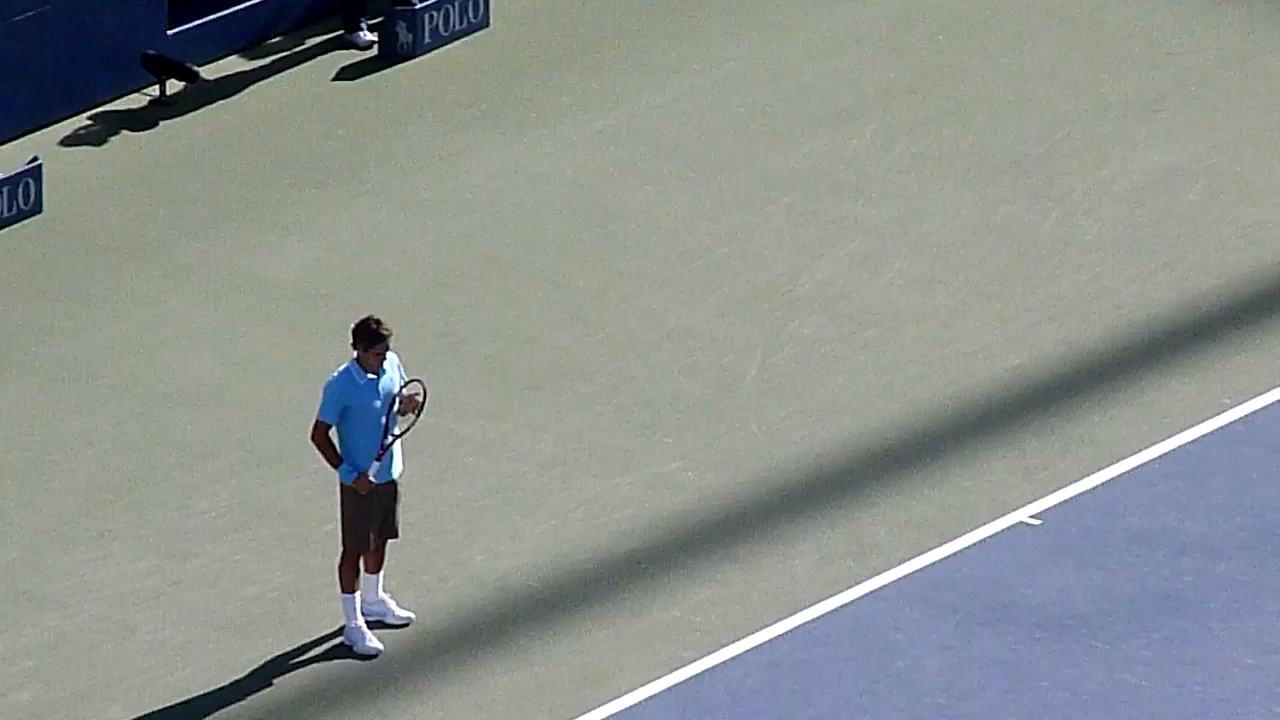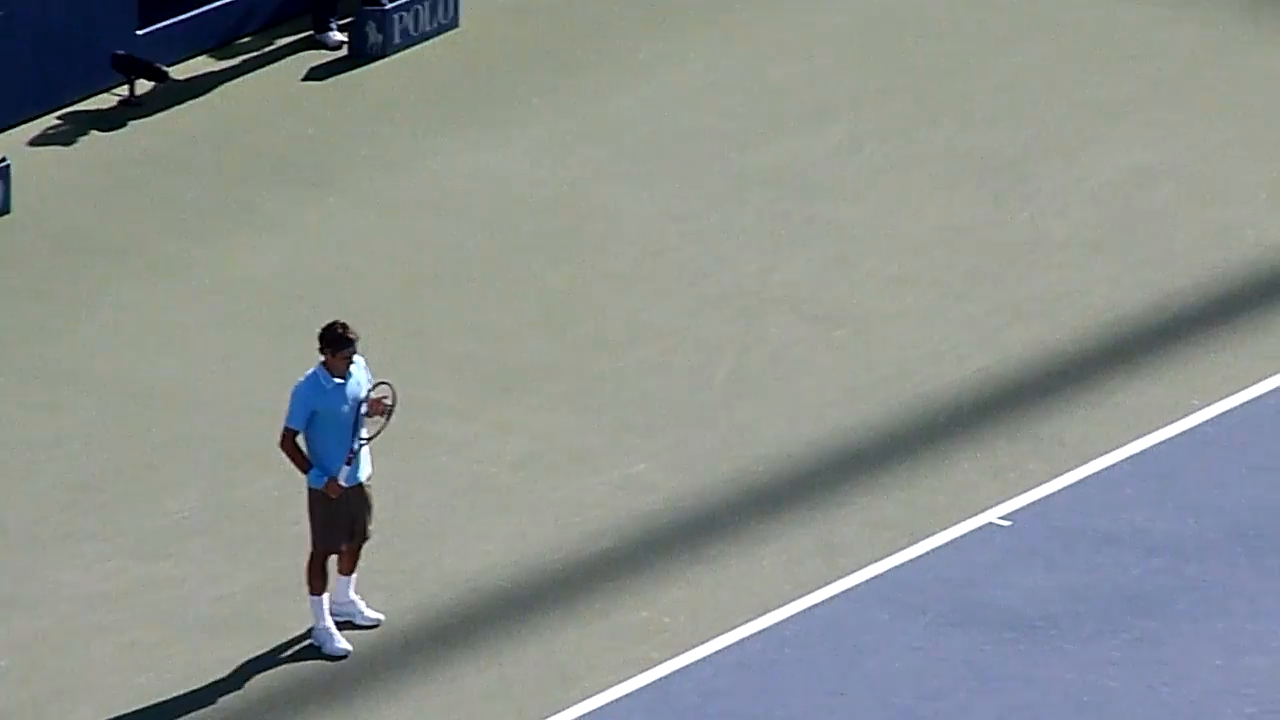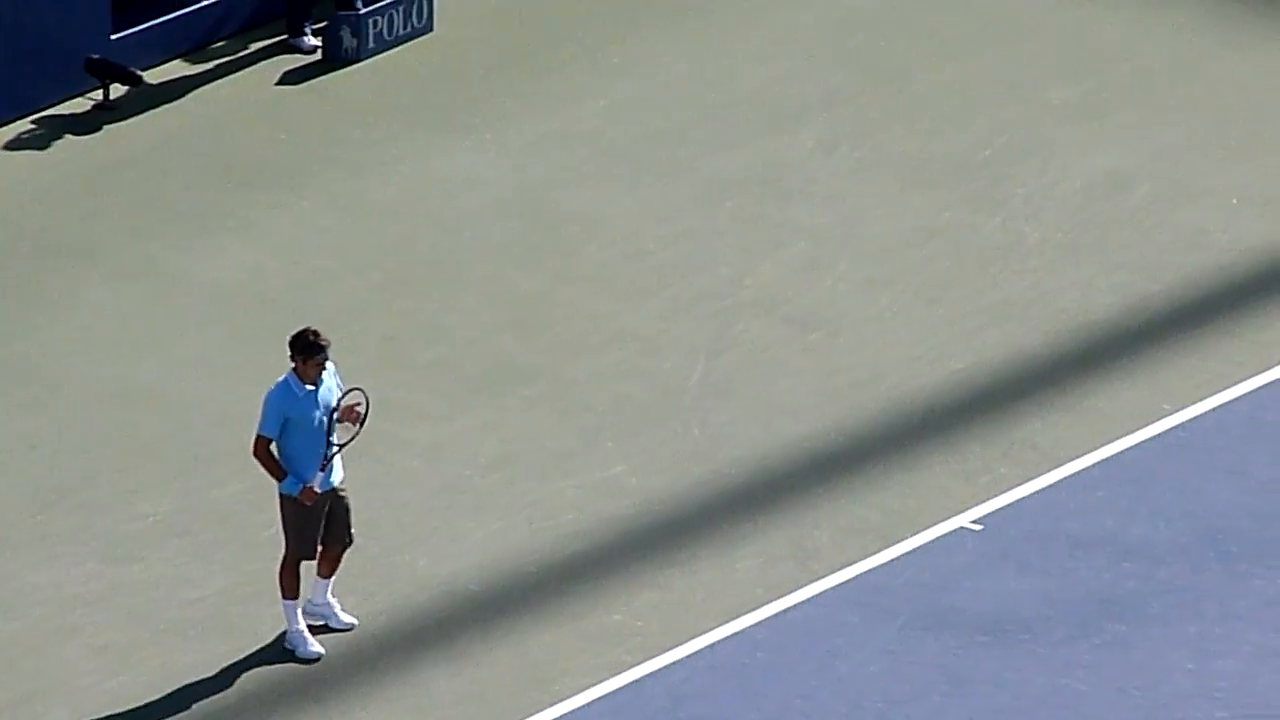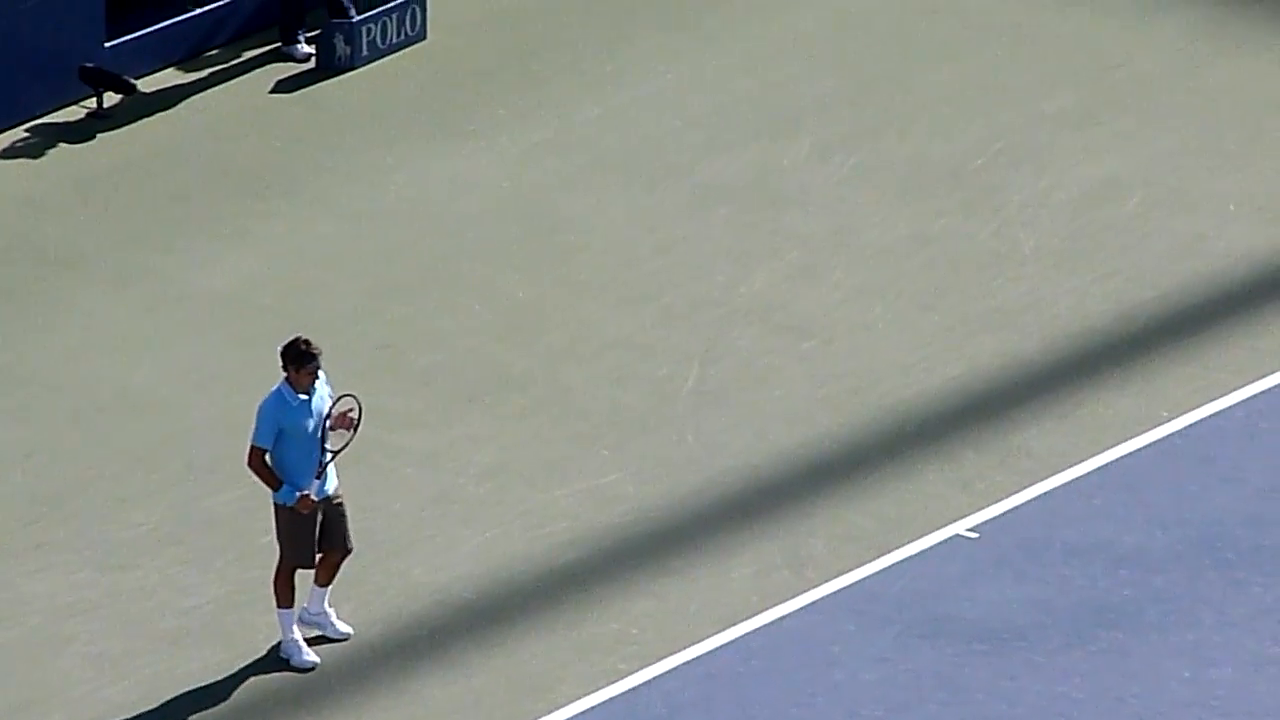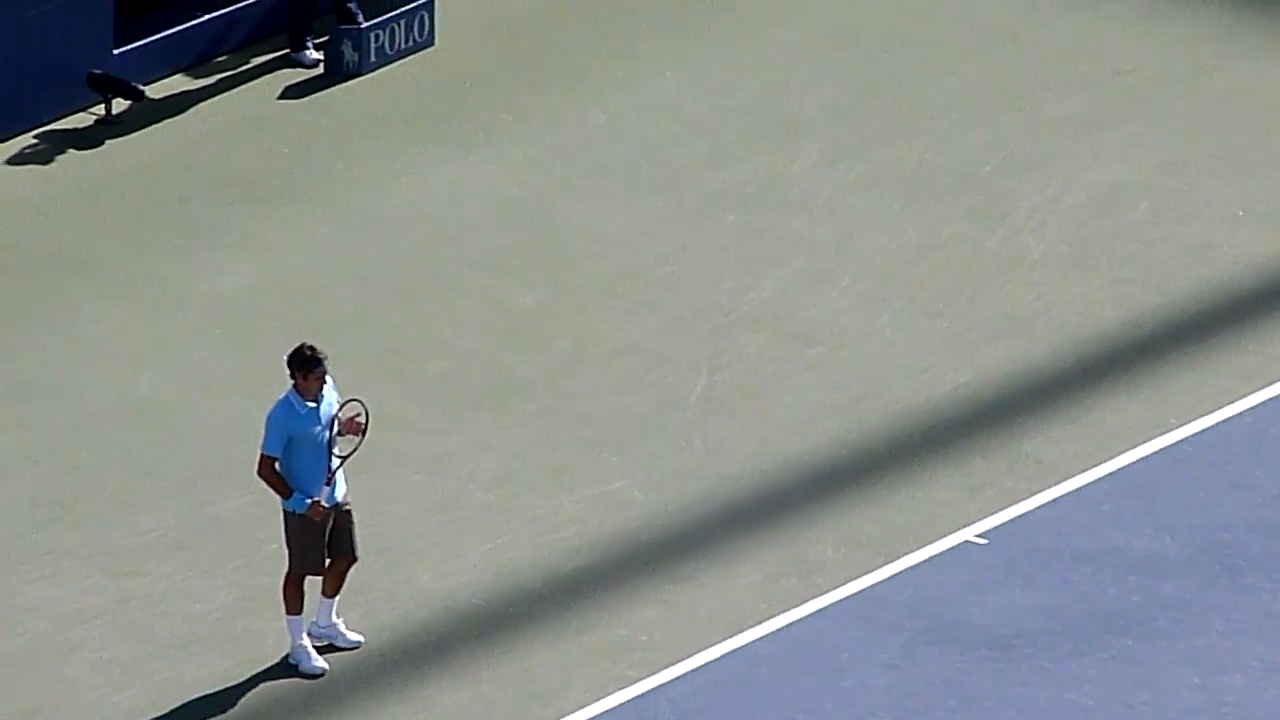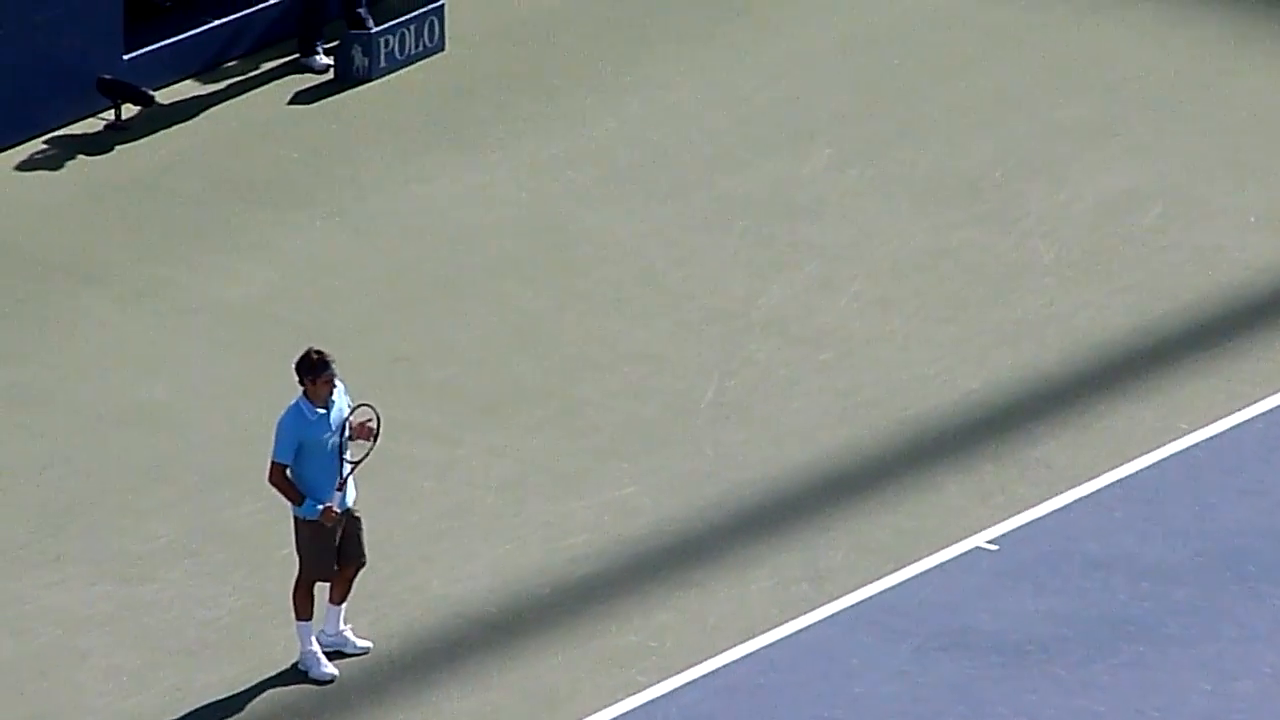
dt=0.1s
person 1, frame 1
left shoulder: (393, 364)
right shoulder: (339, 385)
right elbow: (319, 434)
left wrist: (407, 406)
right wrist: (348, 473)
left hip: (391, 473)
right hip: (360, 480)
left knee: (380, 540)
right knee: (354, 549)
left ankle: (373, 601)
right ankle: (353, 624)
person 1, frame 2
left shoulder: (359, 368)
right shoulder: (307, 390)
right elbow: (287, 441)
left wrist: (374, 409)
right wrist: (318, 478)
left hip: (360, 476)
right hip: (329, 484)
left knee: (353, 542)
right knee: (323, 551)
left ankle: (344, 601)
right ankle: (322, 625)
person 1, frame 3
left shoulder: (329, 374)
right shoulder: (279, 398)
right elbow: (261, 449)
left wrist: (344, 415)
right wrist: (293, 486)
left hip: (333, 481)
right hip: (300, 490)
left knee: (338, 543)
right knee: (295, 556)
left ankle: (320, 603)
right ankle: (295, 629)
person 1, frame 4
left shoulder: (321, 383)
right shoulder: (272, 408)
right elbow: (255, 460)
left wrist: (338, 423)
right wrist: (289, 495)
left hip: (328, 489)
right hip: (295, 499)
left knee: (338, 550)
right knee: (290, 564)
left ankle: (316, 611)
right ankle: (290, 639)
person 1, frame 5
left shoulder: (329, 388)
right shoulder: (281, 416)
right elbow: (265, 469)
left wrist: (345, 427)
right wrist: (301, 503)
left hip: (337, 495)
right hip: (304, 505)
left knee: (344, 559)
right knee: (299, 572)
left ankle: (324, 625)
right ankle: (299, 645)
person 1, frame 6
left shoulder: (339, 393)
right shoulder: (292, 423)
right elbow: (277, 476)
left wrist: (356, 432)
right wrist: (313, 509)
left hip: (346, 501)
right hip: (315, 512)
left knee: (352, 565)
right knee: (309, 578)
left ankle: (332, 632)
right ankle: (308, 651)
